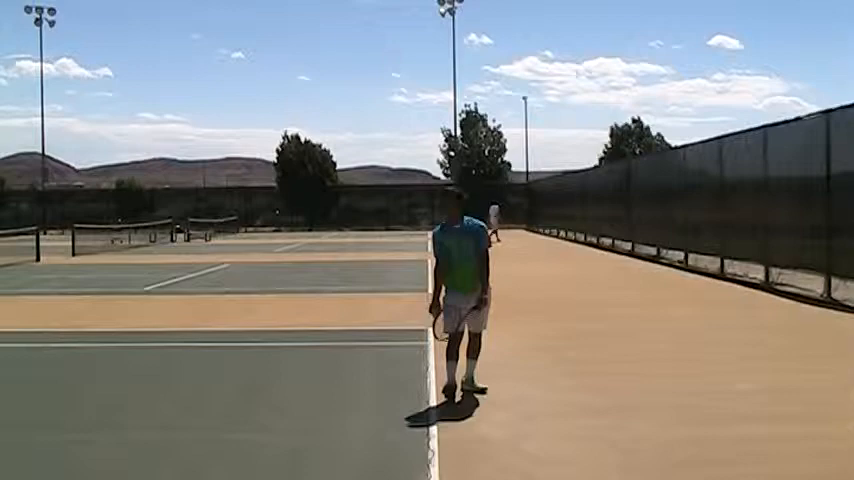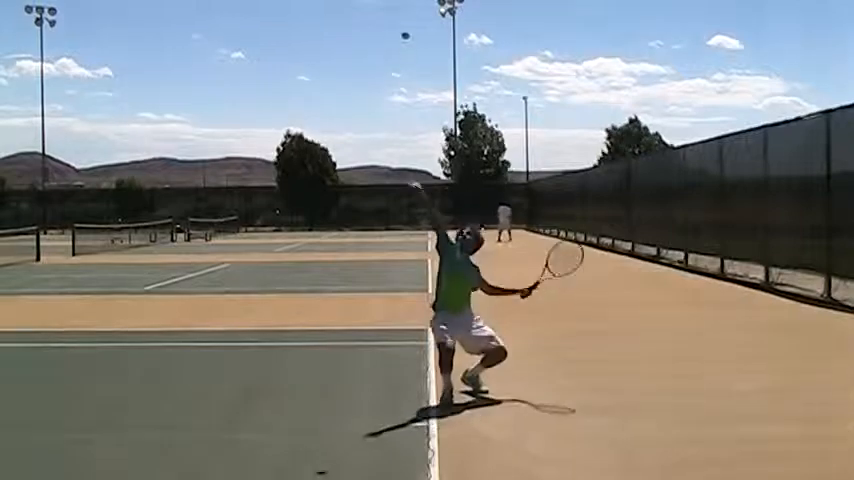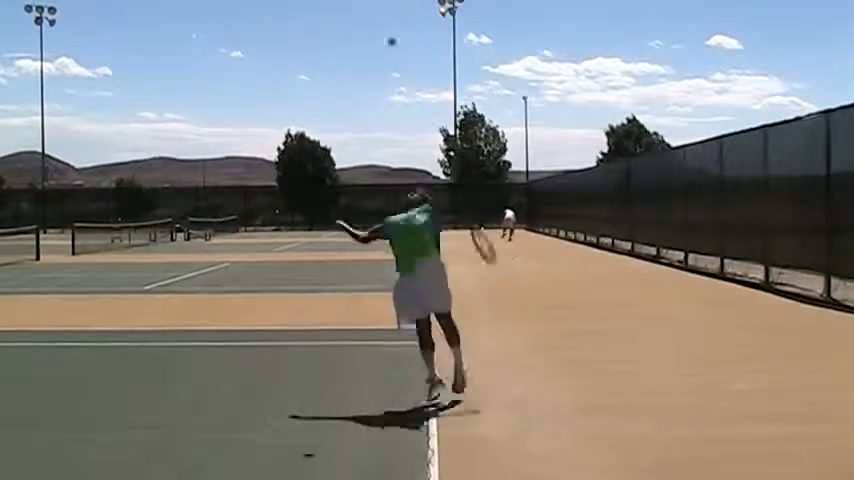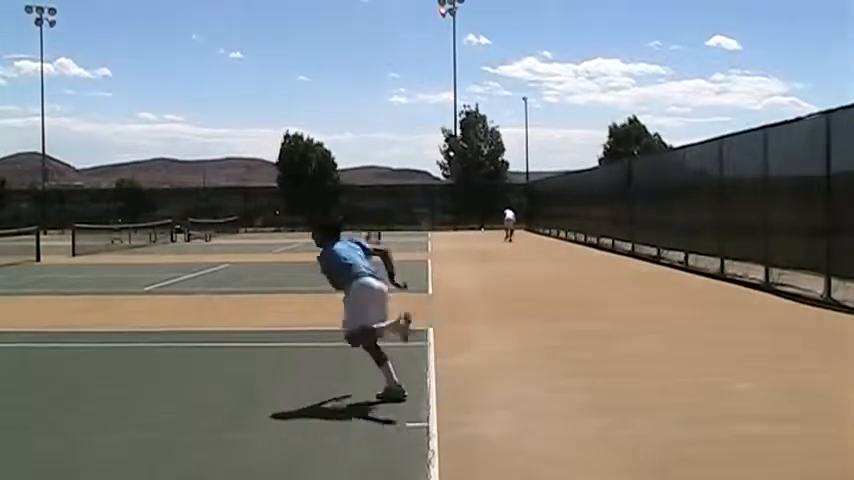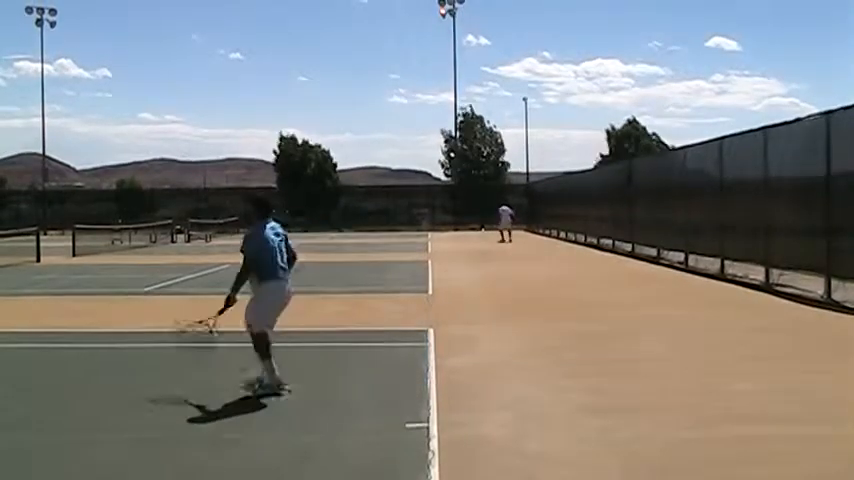
dt=0.5s
person 1, frame 1
left shoulder: (478, 228)
right shoulder: (439, 232)
left elbow: (485, 262)
right elbow: (439, 266)
left wrist: (485, 293)
right wrist: (435, 298)
left hip: (477, 291)
right hip: (454, 293)
left knee: (476, 334)
right knee: (455, 335)
left ankle: (469, 379)
right ankle: (450, 382)
person 1, frame 2
left shoulder: (472, 270)
right shoulder: (449, 251)
left elbow: (488, 289)
right elbow: (437, 224)
left wrist: (519, 291)
right wrist: (424, 197)
left hip: (466, 317)
right hip: (444, 317)
left knee: (499, 352)
right knee: (446, 349)
left ankle: (472, 375)
right ankle: (447, 388)
person 1, frame 3
left shoulder: (427, 214)
right shoulder: (391, 222)
right elbow: (364, 238)
right wrist: (344, 226)
left hip: (429, 268)
right hip: (408, 276)
left knee: (445, 318)
right knee: (422, 324)
left ankle: (459, 367)
right ankle: (433, 376)
person 1, frame 4
left shoulder: (325, 256)
right shoulder: (352, 242)
left elbow: (338, 285)
right elbow: (384, 252)
right wrist: (392, 278)
left hip: (360, 287)
right hip: (379, 287)
left knee: (355, 337)
right knee: (368, 341)
left ankle: (397, 324)
right ankle: (394, 386)
person 1, frame 5
left shoulder: (253, 234)
right shoulder: (277, 228)
left elbow: (247, 268)
right elbow: (293, 257)
left wrist: (232, 294)
left hip: (268, 287)
right hip: (283, 286)
left knee: (258, 332)
right knee: (259, 331)
left ankle: (273, 381)
right ankle: (268, 377)
